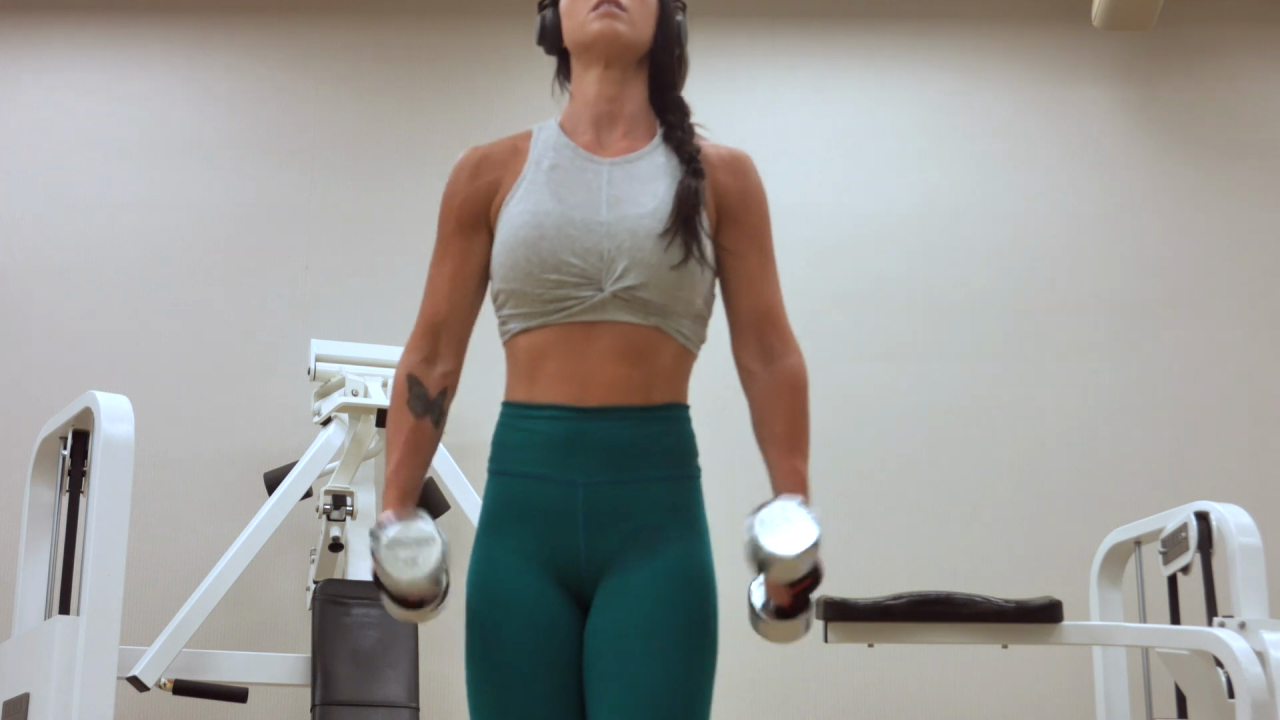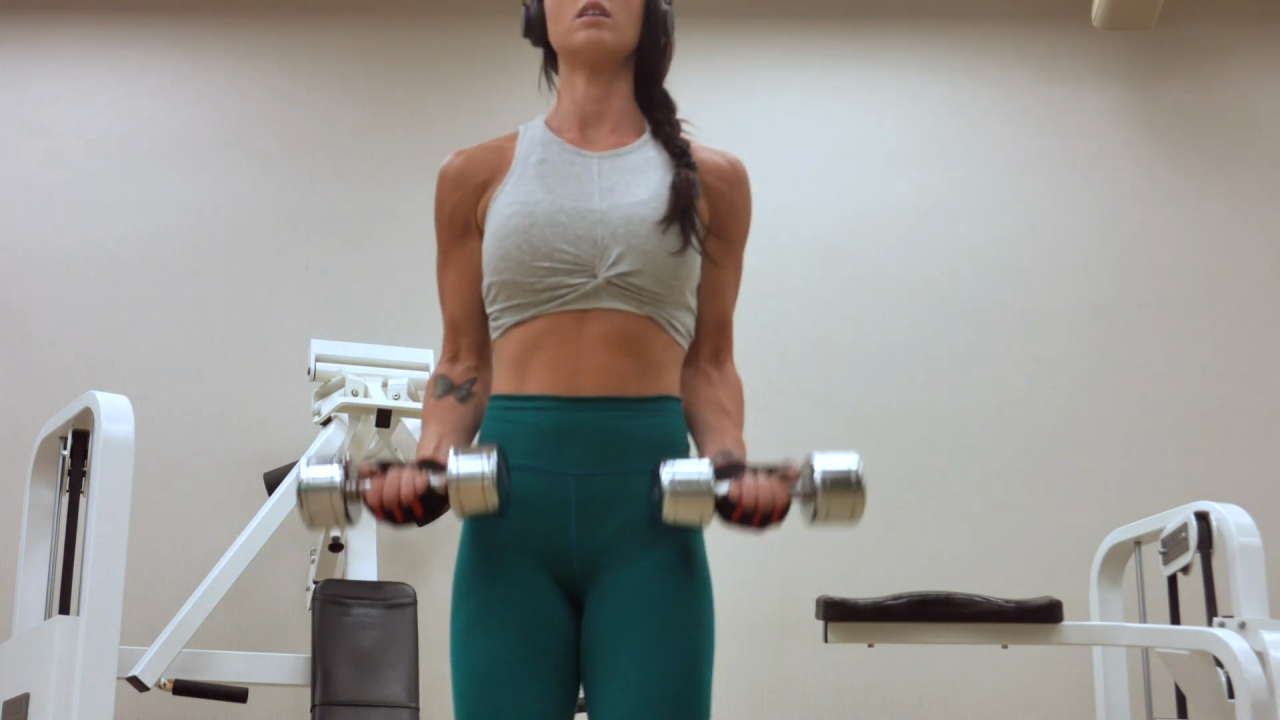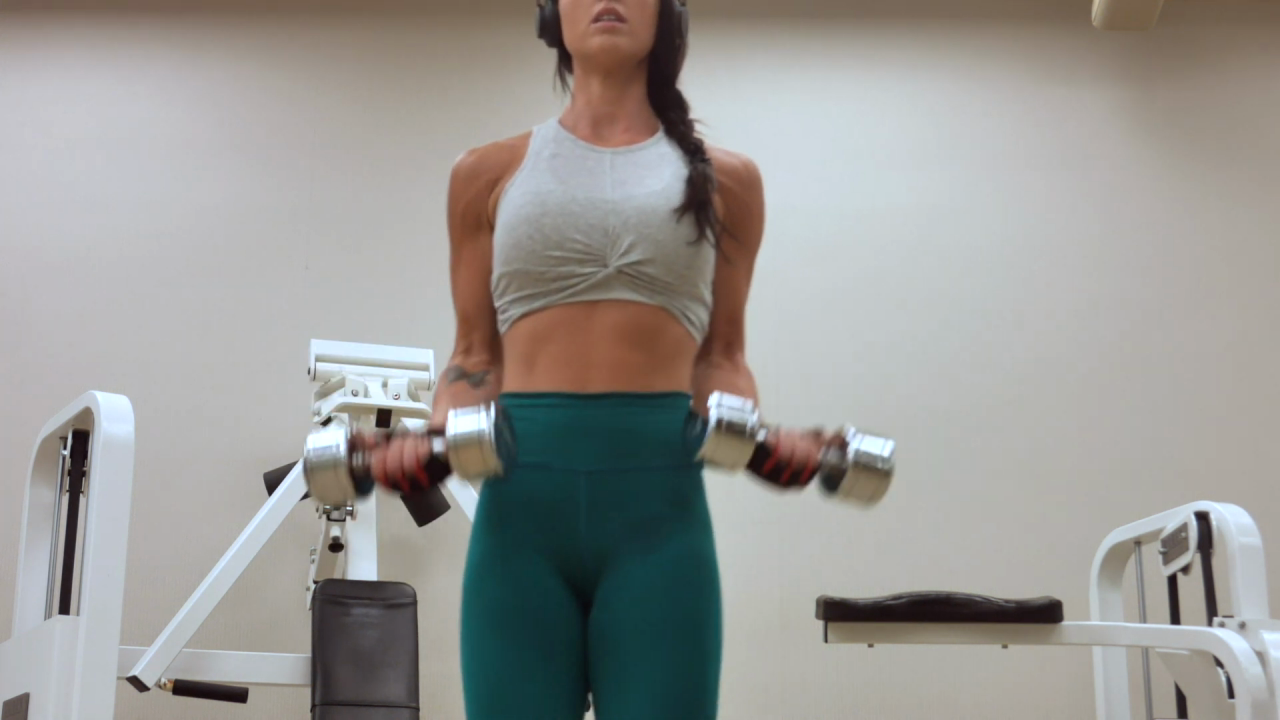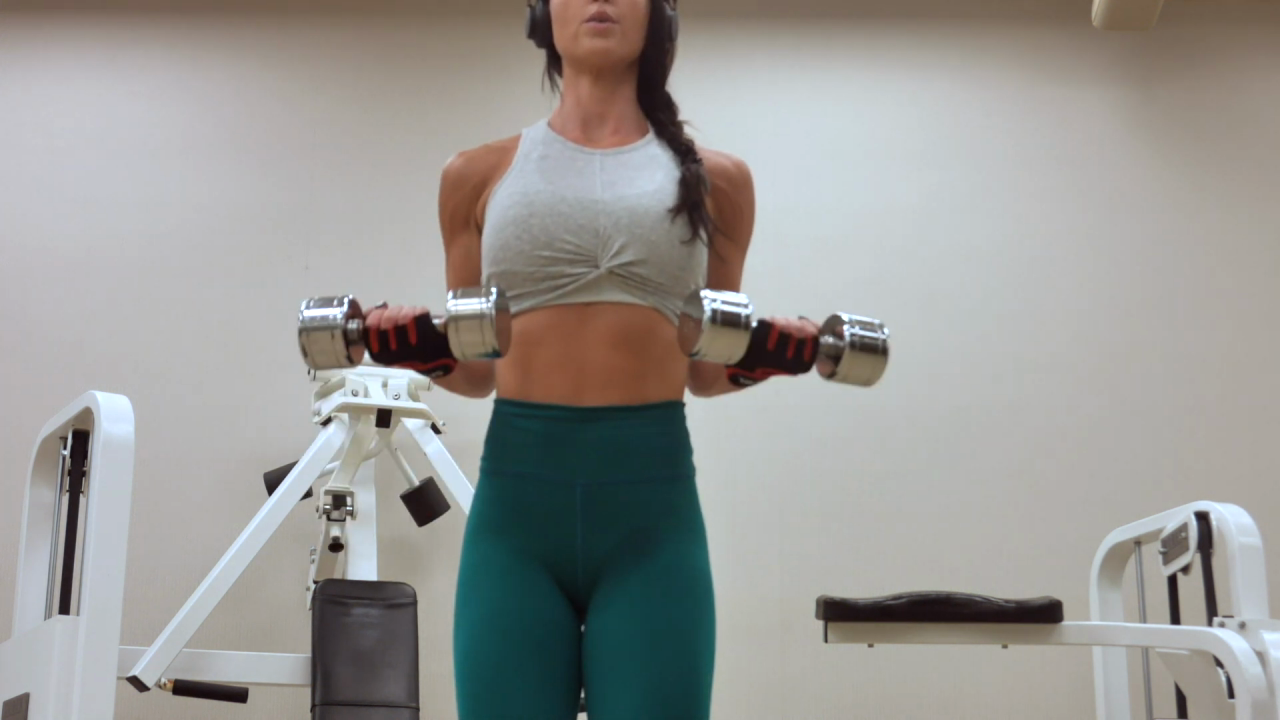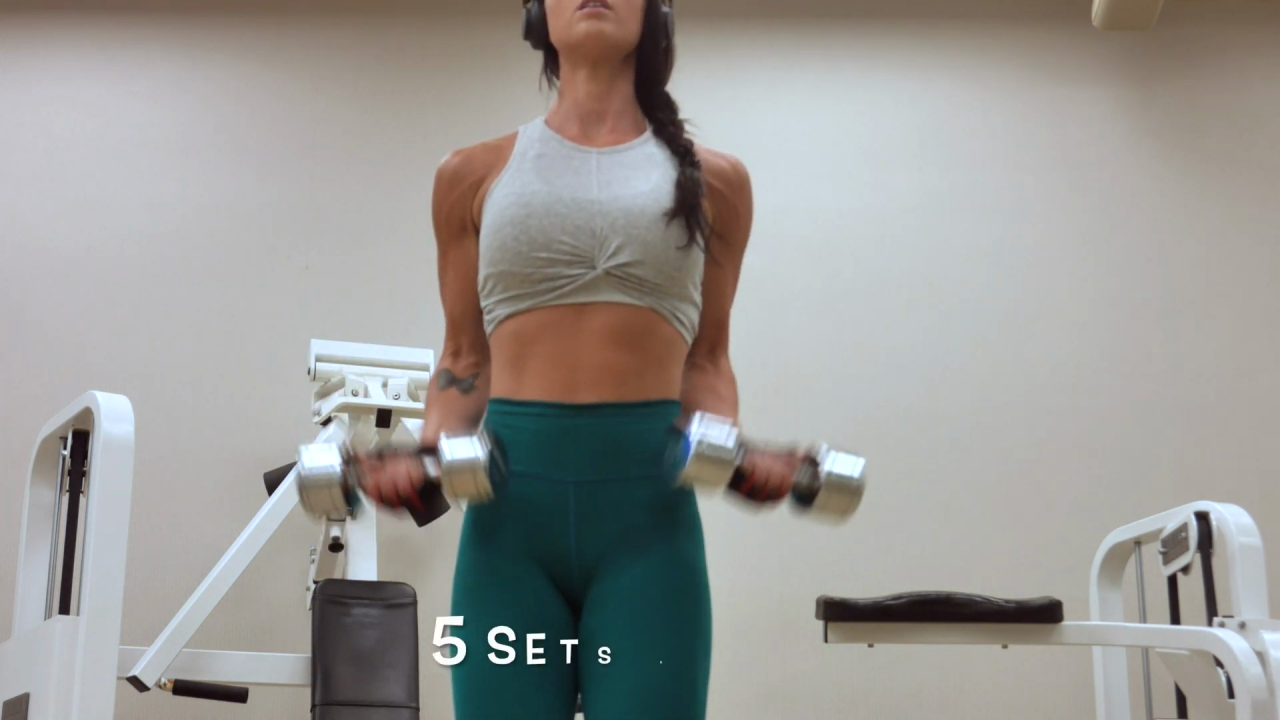
dt=1s
person 1, frame 1
left shoulder: (720, 176)
right shoulder: (490, 173)
left elbow: (768, 355)
right elbow: (432, 356)
right wrist: (397, 515)
left hip: (656, 507)
right hip: (523, 503)
person 1, frame 2
left shoulder: (710, 178)
right shoulder: (476, 175)
left elbow: (709, 361)
right elbow: (464, 359)
left wrist: (731, 467)
right wrist: (429, 464)
left hip: (649, 501)
right hip: (512, 498)
person 1, frame 3
left shoulder: (724, 179)
right shoulder: (489, 173)
left elbow: (720, 359)
right elbow: (478, 354)
left wrist: (756, 434)
right wrist: (438, 437)
left hip: (659, 495)
right hip: (525, 494)
person 1, frame 4
left shoulder: (715, 179)
right shoulder: (478, 175)
right elbow: (474, 364)
left wrist: (755, 359)
right wrist: (423, 350)
left hip: (652, 502)
right hip: (517, 498)
person 1, frame 5
left shoulder: (712, 179)
right shoulder: (472, 175)
left elbow: (705, 356)
right elbow: (465, 355)
right wrist: (429, 452)
left hip: (647, 499)
right hip: (510, 495)
